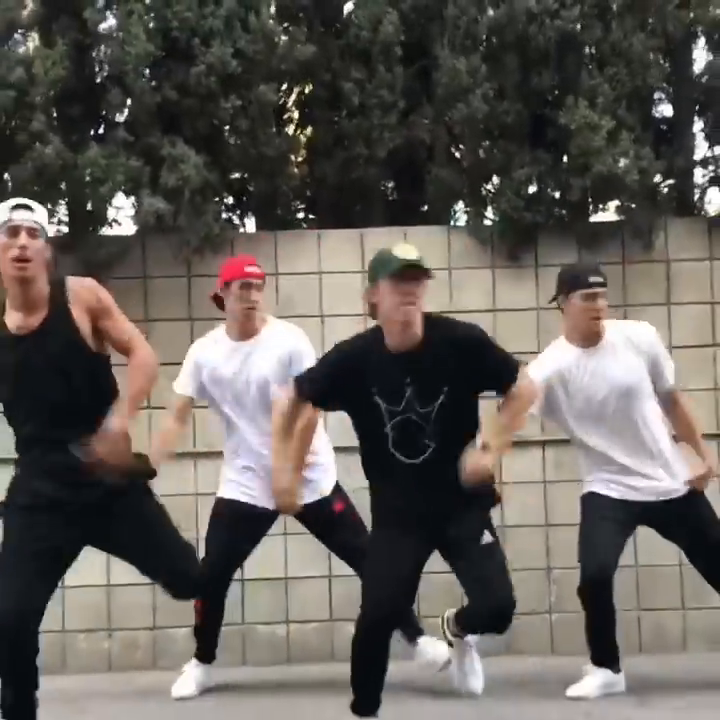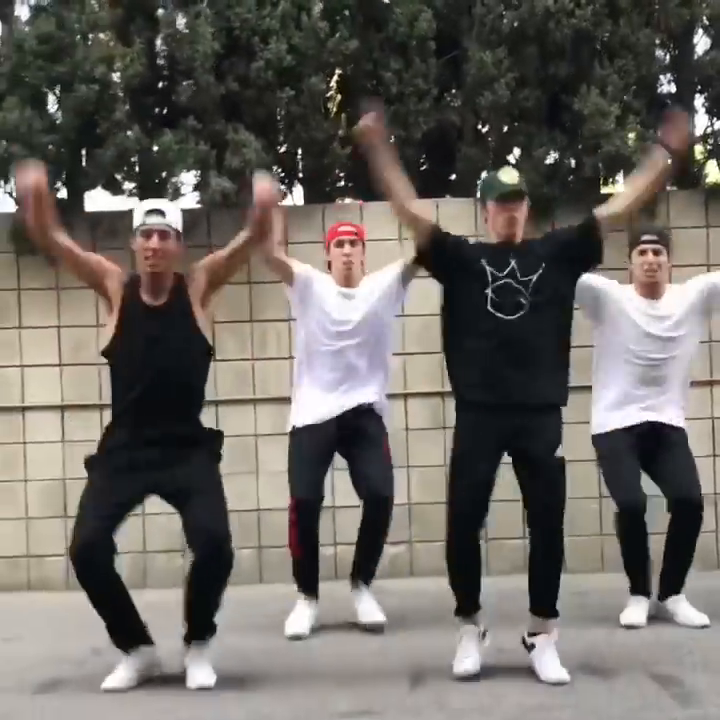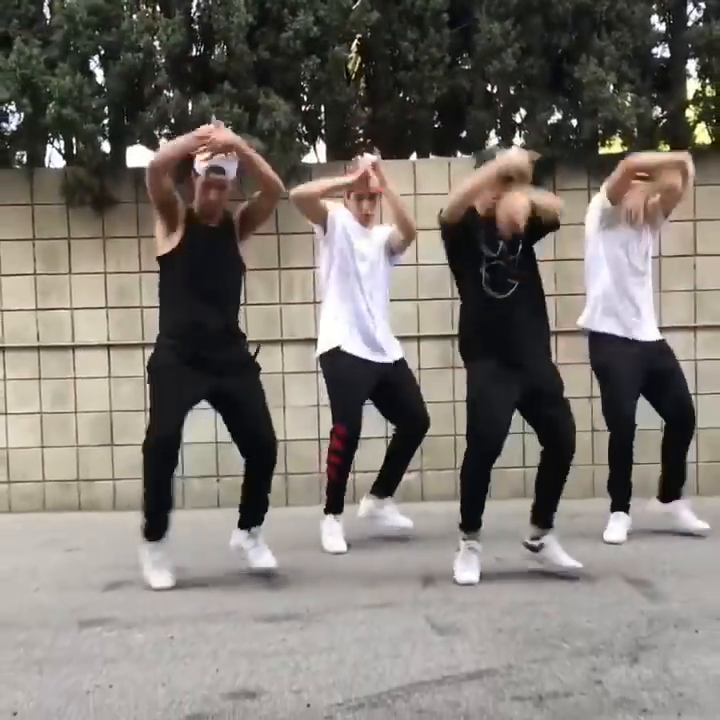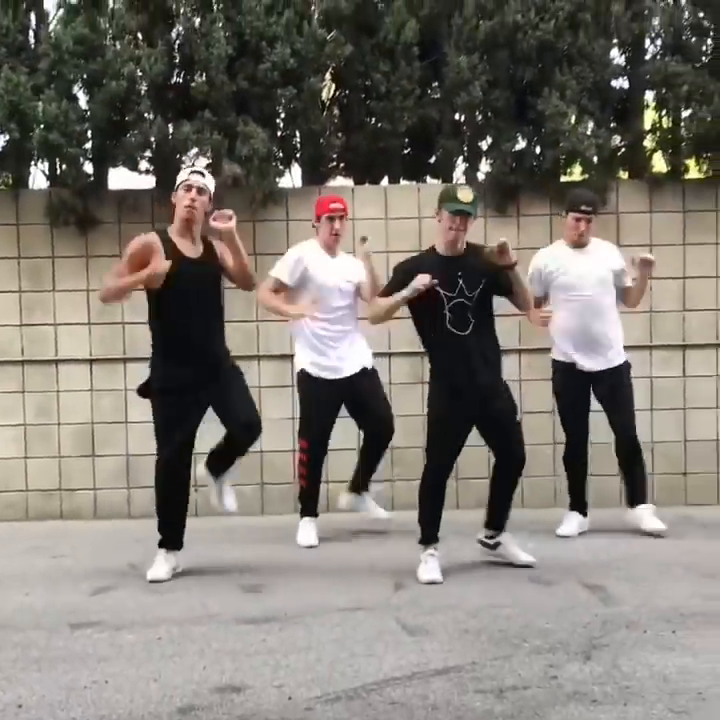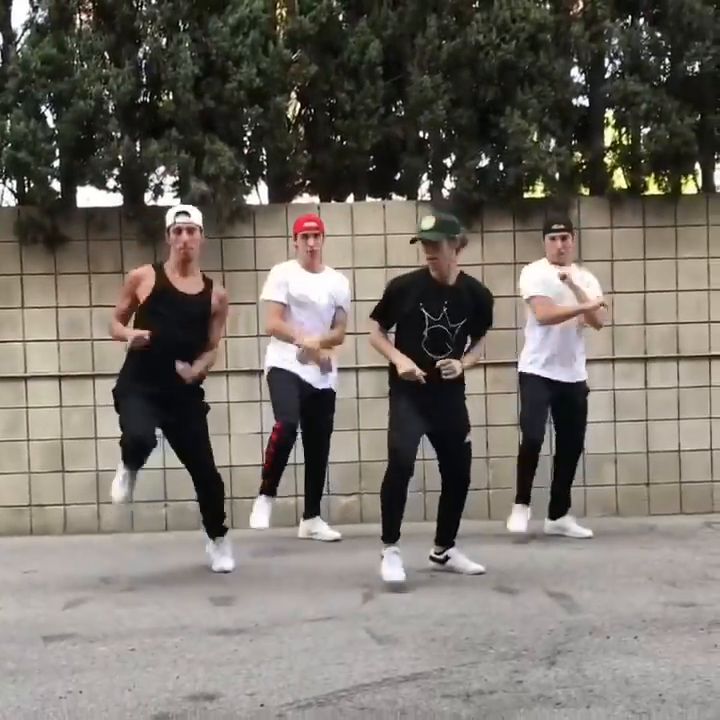
dt=0.7s
person 1, frame 1
left shoulder: (83, 296)
left elbow: (144, 357)
left wrist: (121, 421)
left hip: (111, 480)
left knee: (188, 575)
left ankle: (182, 584)
person 1, frame 2
left shoulder: (198, 286)
right shoulder: (114, 285)
left elbow: (246, 244)
right elbow: (53, 242)
left wrist: (263, 210)
right wrist: (36, 202)
left hip: (188, 451)
right hip: (124, 452)
left knee: (215, 547)
right knee: (88, 554)
left ankle: (198, 645)
right ankle: (135, 648)
person 1, frame 3
left shoulder: (239, 222)
right shoulder: (172, 214)
left elbow: (275, 190)
right elbow: (156, 165)
left wrist: (234, 142)
left hip: (229, 356)
right hip: (178, 357)
left knee: (262, 445)
right knee: (162, 444)
left ankle: (250, 530)
right ankle: (154, 542)
person 1, frame 4
left shoulder: (216, 247)
right shoulder: (150, 246)
left elbow: (248, 281)
right elbow: (107, 293)
left wrist: (229, 235)
right wrist: (149, 273)
left hip: (216, 364)
right hip: (173, 372)
left knee: (247, 425)
right knee: (173, 458)
left ankle: (217, 469)
right ankle: (168, 550)
person 1, frame 5
left shoulder: (215, 294)
right shoulder: (142, 276)
left elbow: (212, 348)
right elbow: (116, 321)
left wrist: (197, 369)
right wrist: (128, 334)
left hip: (183, 395)
right hip: (139, 386)
left knee: (206, 474)
right knee: (139, 439)
left ankle: (218, 539)
right ankle: (129, 467)
person 2, frame 1
left shoulder: (459, 339)
right shoulder: (352, 358)
left elbow: (523, 390)
right elbow: (297, 403)
left wrist: (489, 447)
right wrist: (286, 472)
left hip: (463, 505)
right hip: (399, 512)
left knee: (496, 607)
right knee: (378, 619)
left ankle: (458, 628)
person 2, frame 2
left shoulder: (556, 251)
right shoulder: (461, 257)
left elbow: (620, 206)
right elbow: (409, 212)
left wrist: (665, 152)
right wrist: (377, 148)
left hip: (540, 411)
right hip: (480, 410)
left knee: (548, 522)
right knee: (463, 522)
left ankle: (540, 631)
right ankle: (470, 626)
person 2, frame 3
left shoulder: (525, 221)
right shoulder: (460, 225)
left elbow: (555, 209)
right elbow: (454, 202)
left wrist: (524, 195)
right wrist: (501, 165)
left hip: (534, 358)
right hip: (488, 361)
left knee: (561, 443)
right knee: (484, 446)
left ankle: (541, 534)
right ankle: (469, 541)
person 2, frame 4
left shoulder: (485, 259)
right shoulder: (416, 267)
left elbow: (525, 305)
right elbow: (376, 314)
left wrist: (509, 268)
right wrist: (409, 293)
left hip: (489, 378)
right hip: (449, 382)
left knee: (512, 457)
right knee: (439, 464)
left ankle: (496, 536)
right ankle: (429, 549)
person 2, frame 5
left shoulder: (477, 294)
right shoulder: (405, 286)
left elbow: (478, 347)
right elbow: (375, 333)
left wrist: (462, 363)
right wrist: (399, 359)
left hip: (450, 400)
right hip: (409, 396)
left knee: (458, 477)
right knee: (401, 461)
left ankle: (443, 550)
right ankle: (390, 549)
person 3, frame 1
left shoulder: (289, 341)
right shoulder: (203, 353)
right elbow: (177, 417)
right wrist: (155, 451)
left hip: (311, 478)
right hip: (244, 484)
left knee: (365, 557)
right knee: (212, 574)
left ankle: (417, 637)
right ankle: (203, 662)
person 3, frame 2
left shoulder: (384, 286)
right shoulder: (310, 284)
right elbow: (273, 256)
right wrist: (266, 217)
left hip: (363, 412)
right hip: (311, 415)
left knee: (379, 498)
right knee: (304, 501)
left ankle: (361, 585)
right ankle: (307, 596)
person 3, frame 3
left shoulder: (386, 236)
right shoulder: (333, 221)
left elbow: (409, 231)
right elbow: (298, 195)
left wrist: (383, 182)
right wrist: (353, 177)
left hip: (384, 349)
right hip: (342, 347)
left knee: (416, 421)
right knee: (347, 428)
left ankle: (379, 498)
right ankle: (333, 516)
person 3, frame 4
left shoulder: (355, 262)
right shoulder: (302, 256)
left elbow: (373, 300)
right elbow: (266, 295)
left wrist: (367, 265)
right wrist: (294, 310)
left hip: (357, 361)
right hip: (316, 365)
left knee: (381, 428)
right knee: (314, 440)
left ankle: (358, 491)
right ankle: (308, 516)
person 3, frame 5
left shoulder: (338, 281)
right shoulder: (282, 274)
left elbow: (339, 333)
right elbow: (273, 325)
left wrist: (318, 343)
right wrist: (307, 344)
left hip: (322, 375)
right hip: (286, 367)
left knee: (317, 448)
right knee: (287, 424)
left ankle: (311, 519)
right ankle: (266, 497)
person 4, frame 1
left shoulder: (639, 337)
right shoulder: (548, 369)
left elbow: (670, 397)
left hip: (672, 483)
right hip: (609, 491)
right knee: (594, 578)
right ankle: (605, 669)
person 4, frame 2
left shoulder: (694, 296)
right shoulder: (608, 296)
left hip: (666, 424)
right hip: (615, 424)
left knee: (689, 501)
right knee: (630, 503)
left ankle: (671, 594)
right ankle: (639, 594)
person 4, frame 3
left shoulder: (651, 217)
right shoulder: (603, 209)
right elbow: (629, 165)
left hip: (647, 336)
right hip: (610, 337)
left knee: (683, 415)
right knee: (623, 427)
left ankle: (670, 499)
right ankle: (619, 512)
person 4, frame 4
left shoulder: (609, 252)
right shoulder: (546, 260)
left elbow: (631, 299)
right elbow: (531, 304)
left wrist: (645, 273)
left hip: (612, 360)
right hip: (569, 362)
left knee: (626, 433)
right knee: (576, 437)
left ankle: (640, 506)
right ankle: (576, 512)
person 4, frame 5
left shoulder: (586, 279)
right shoulder: (534, 273)
left elbow: (598, 321)
right elbow: (543, 316)
left wrist: (573, 286)
right wrist: (585, 306)
left hip: (572, 377)
right hip: (536, 372)
left knee: (571, 446)
right knee: (533, 437)
left ankle: (558, 516)
right ankle: (521, 505)
